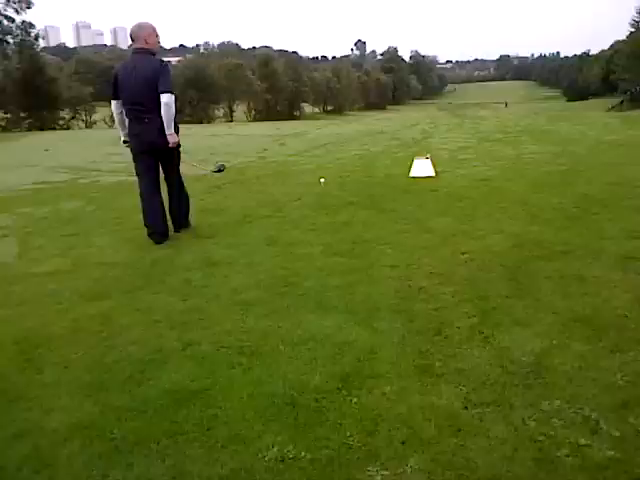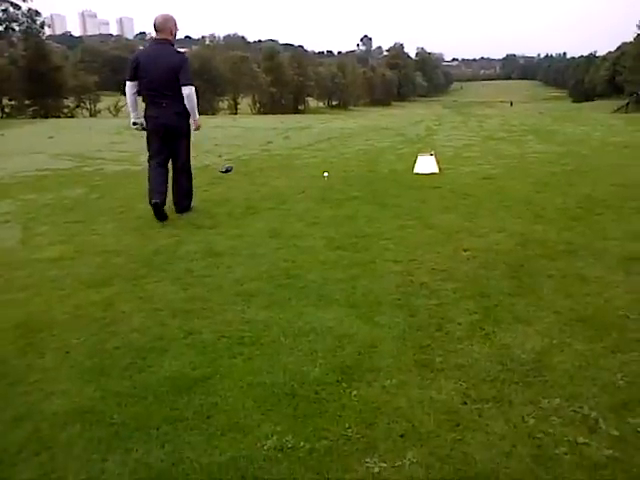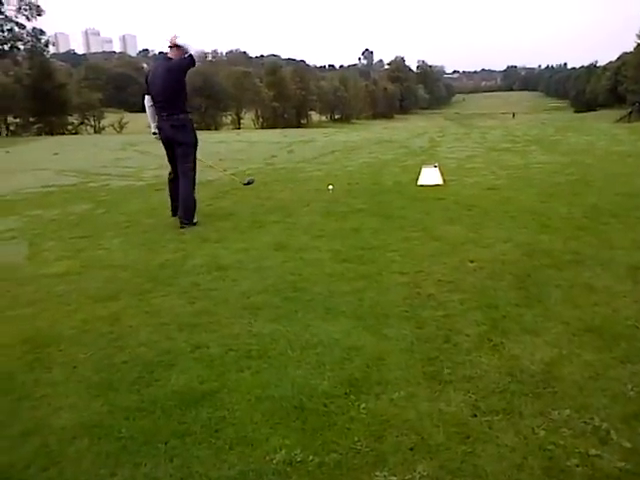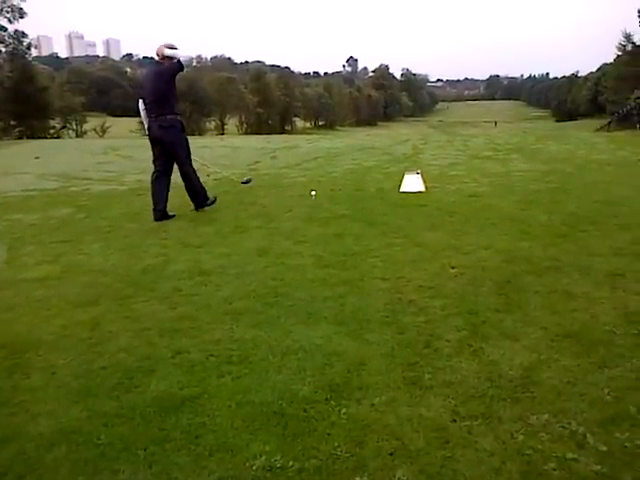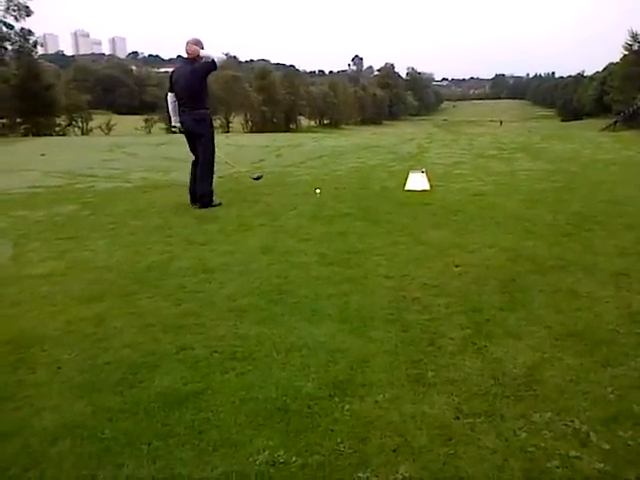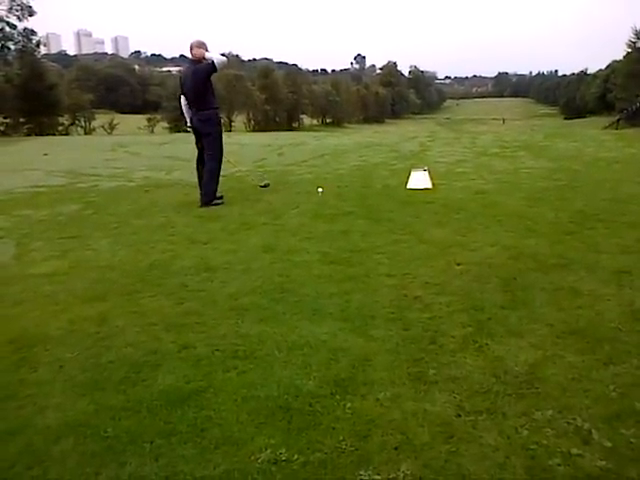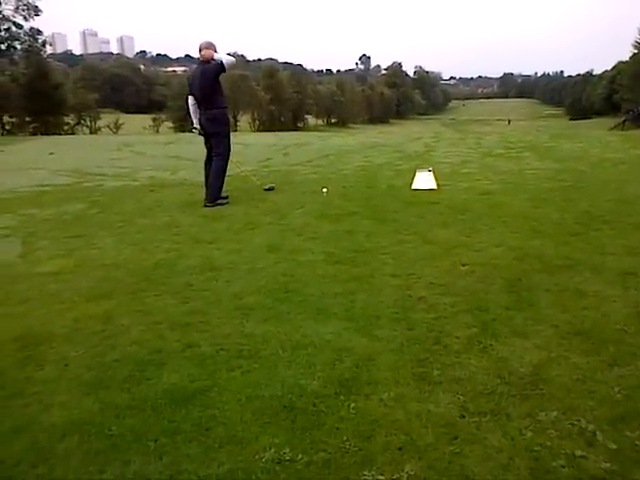
dt=0.7s
person 1, frame 1
left shoulder: (120, 70)
right shoulder: (159, 66)
left elbow: (116, 106)
right elbow: (167, 100)
left wrist: (124, 134)
right wrist: (170, 131)
left hip: (137, 133)
right hip: (161, 131)
left knee: (147, 183)
right knee: (173, 178)
left ankle: (158, 232)
right ankle: (180, 221)
person 1, frame 2
left shoulder: (139, 56)
right shoulder: (179, 58)
left elbow: (130, 88)
right elbow: (188, 91)
left wrist: (135, 117)
right wrist: (195, 117)
left hip: (153, 116)
right hip: (177, 115)
left knee: (157, 161)
right knee: (181, 162)
left ankle: (157, 198)
right ankle: (182, 204)
person 1, frame 3
left shoulder: (152, 71)
right shoulder: (175, 68)
left elbow: (149, 102)
left wrist: (155, 127)
right wrist: (180, 42)
left hip: (164, 126)
right hip: (180, 125)
left knee: (175, 169)
right knee: (186, 171)
left ankle: (177, 209)
right ankle: (186, 216)
person 1, frame 4
left shoulder: (146, 76)
right shoulder: (165, 72)
left elbow: (142, 105)
left wrist: (149, 128)
right wrist: (168, 51)
left hip: (154, 128)
right hip: (170, 125)
left knee: (160, 170)
right knee: (185, 166)
left ankle: (159, 211)
right ankle: (200, 200)
person 1, frame 5
left shoulder: (175, 72)
right shoulder: (198, 69)
left elbow: (171, 98)
left wrist: (175, 121)
right wrist: (201, 53)
left hip: (185, 119)
right hip: (200, 118)
left knee: (198, 158)
right knee: (206, 159)
left ankle: (195, 196)
right ankle: (204, 199)
person 1, frame 6
left shoulder: (185, 73)
right shoulder: (200, 69)
left elbow: (183, 100)
right elbow: (222, 60)
left wrist: (190, 121)
right wrist: (205, 55)
left hip: (196, 118)
right hip: (209, 117)
left knee: (203, 156)
right knee: (213, 157)
left ankle: (207, 193)
right ankle: (207, 198)
person 1, frame 7
left shoulder: (194, 74)
right shoulder: (209, 69)
left elbow: (191, 101)
right elbow: (231, 60)
left wrist: (196, 123)
right wrist: (214, 56)
left hip: (205, 118)
right hip: (217, 116)
left knee: (211, 155)
right knee: (220, 156)
left ankle: (212, 193)
right ankle: (212, 197)
